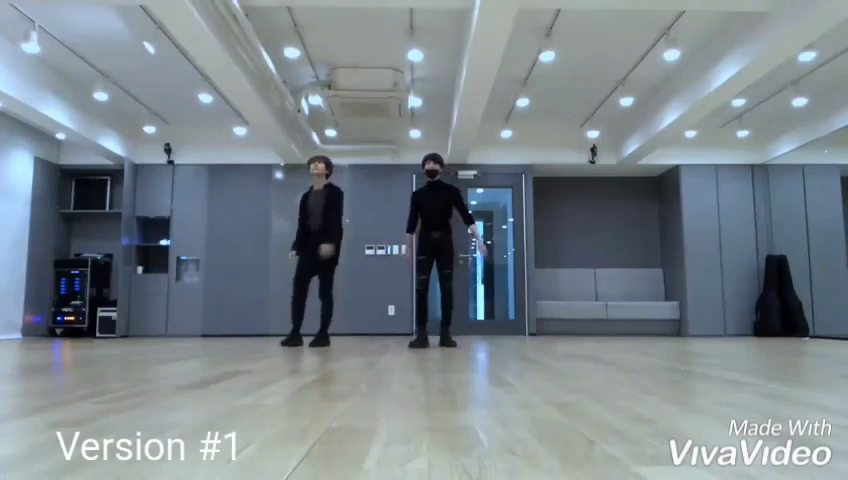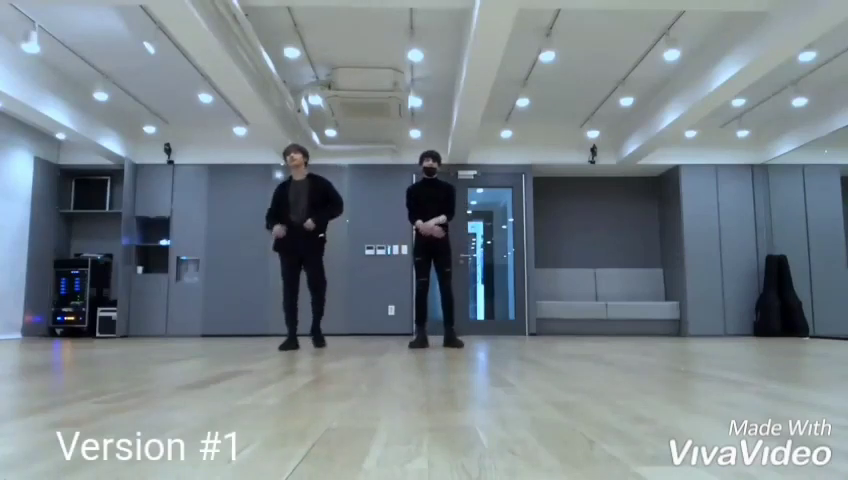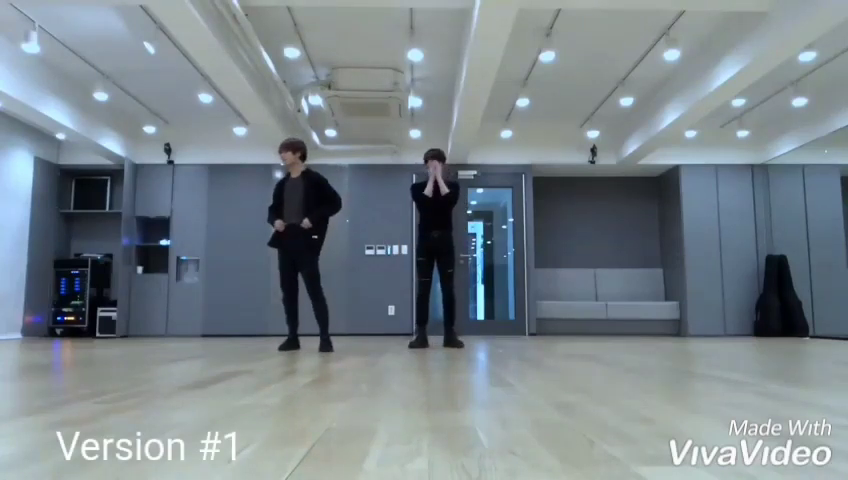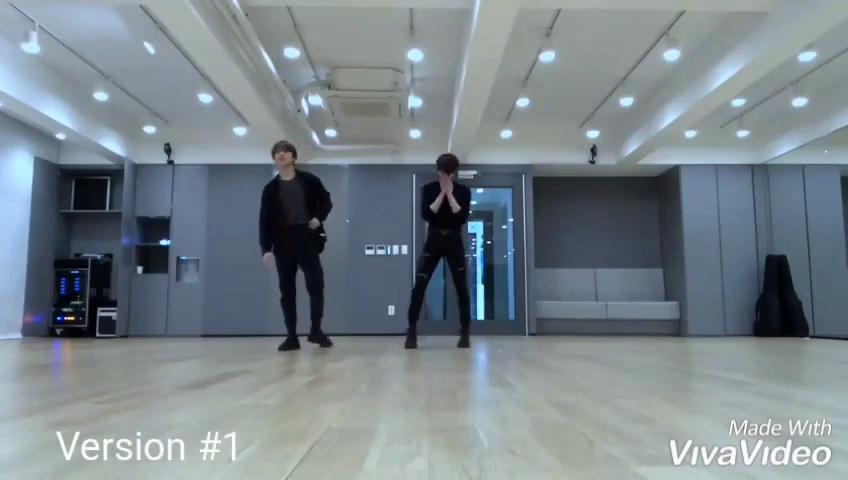
dt=0.7s
person 1, frame 1
left shoulder: (335, 193)
right shoulder: (306, 196)
left elbow: (335, 219)
right elbow: (302, 225)
left wrist: (331, 242)
right wrist: (296, 247)
left hip: (325, 248)
right hip: (308, 246)
left knee: (325, 292)
right knee: (299, 287)
left ankle: (323, 334)
right ankle: (295, 333)
person 1, frame 2
left shoulder: (319, 183)
right shoulder: (282, 188)
left elbow: (337, 206)
right elbow: (272, 213)
left wrist: (317, 219)
right wrist: (274, 225)
left hip: (311, 241)
right hip: (288, 243)
left knee: (317, 286)
right knee: (289, 290)
left ankle: (316, 328)
right ankle: (292, 336)
person 1, frame 3
left shoulder: (315, 180)
right shoulder: (282, 184)
left elbow: (335, 203)
right elbow: (273, 209)
left wrist: (314, 218)
right wrist: (274, 220)
left hip: (307, 241)
right hip: (285, 241)
left knee: (314, 289)
right knee: (288, 290)
left ankle: (325, 337)
right ankle: (292, 337)
person 1, frame 4
left shoulder: (309, 181)
right shoulder: (271, 189)
left elbow: (325, 201)
right elbow: (265, 220)
left wrist: (319, 218)
right wrist: (266, 248)
left hip: (308, 239)
right hip: (283, 242)
left knee: (316, 285)
right knee: (287, 290)
left ankle: (316, 330)
right ankle: (292, 336)
person 2, frame 1
left shoulder: (451, 191)
right shoulder: (418, 194)
left elbow: (466, 215)
right elbow: (412, 222)
left wrist: (479, 239)
right wrist: (408, 249)
left hip: (445, 241)
right hip: (425, 242)
left knee: (446, 288)
right knee: (422, 287)
left ankle: (445, 333)
right ankle: (421, 334)
person 2, frame 2
left shoulder: (447, 188)
right shoulder: (413, 190)
left elbow: (449, 214)
right elbow: (412, 217)
left wrist: (434, 222)
right wrist: (425, 227)
left hip: (442, 241)
right hip: (421, 241)
left knee: (446, 287)
right knee: (421, 287)
left ankle: (450, 333)
right ankle: (420, 334)
person 2, frame 3
left shoulder: (452, 186)
right shoulder: (418, 187)
left elbow: (450, 201)
right elbow: (423, 201)
left wrist: (439, 177)
right wrist: (431, 177)
left hip: (445, 240)
right hip: (425, 240)
left knee: (448, 287)
right knee: (423, 288)
left ankle: (450, 333)
right ankle: (421, 334)
person 2, frame 4
left shoulder: (463, 191)
right shoulder: (429, 189)
left elbow: (463, 217)
right elbow: (426, 214)
left wrist: (450, 195)
right wrist: (442, 195)
left hip: (454, 240)
right hip: (433, 239)
left knee: (462, 287)
right knee: (420, 285)
left ankle: (465, 332)
right ankle: (411, 331)
